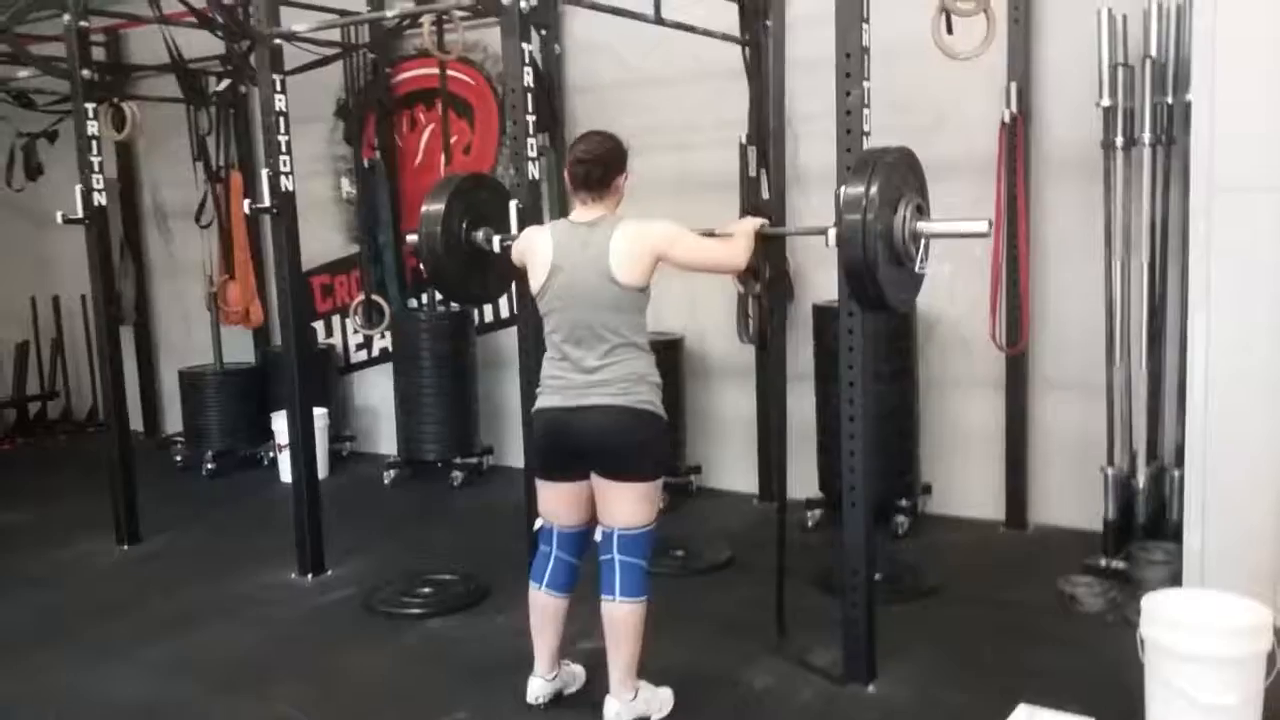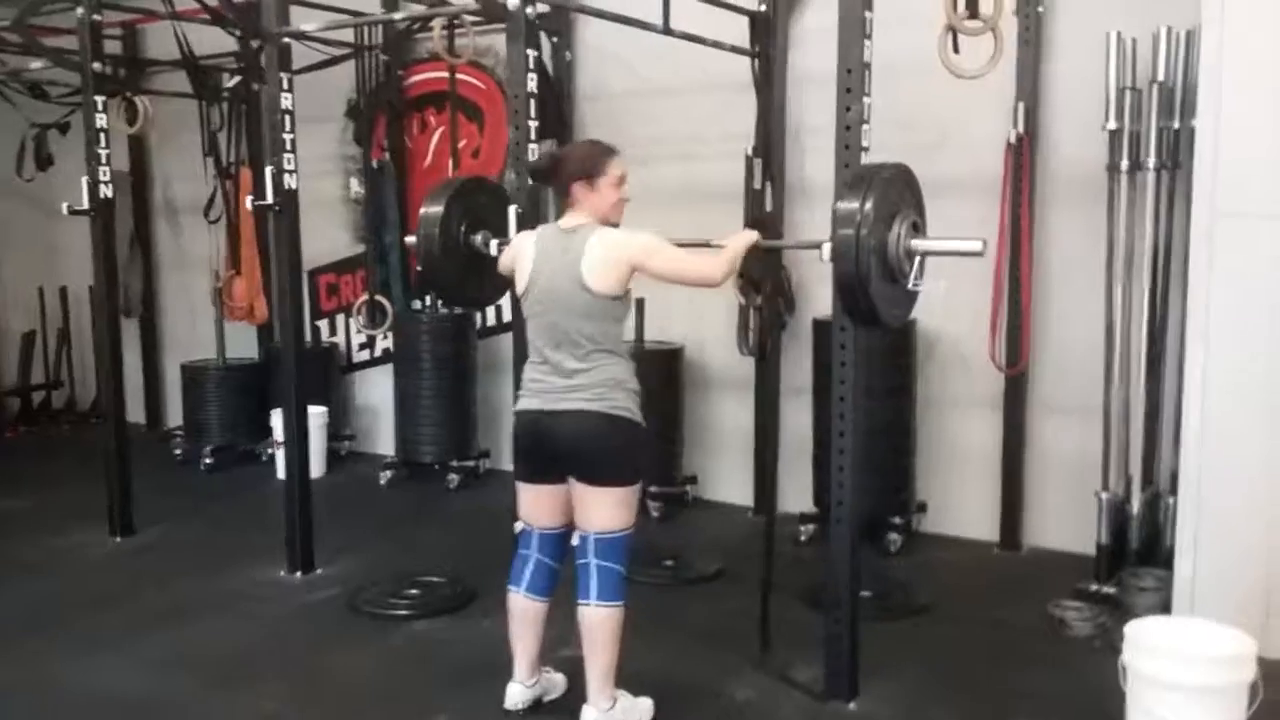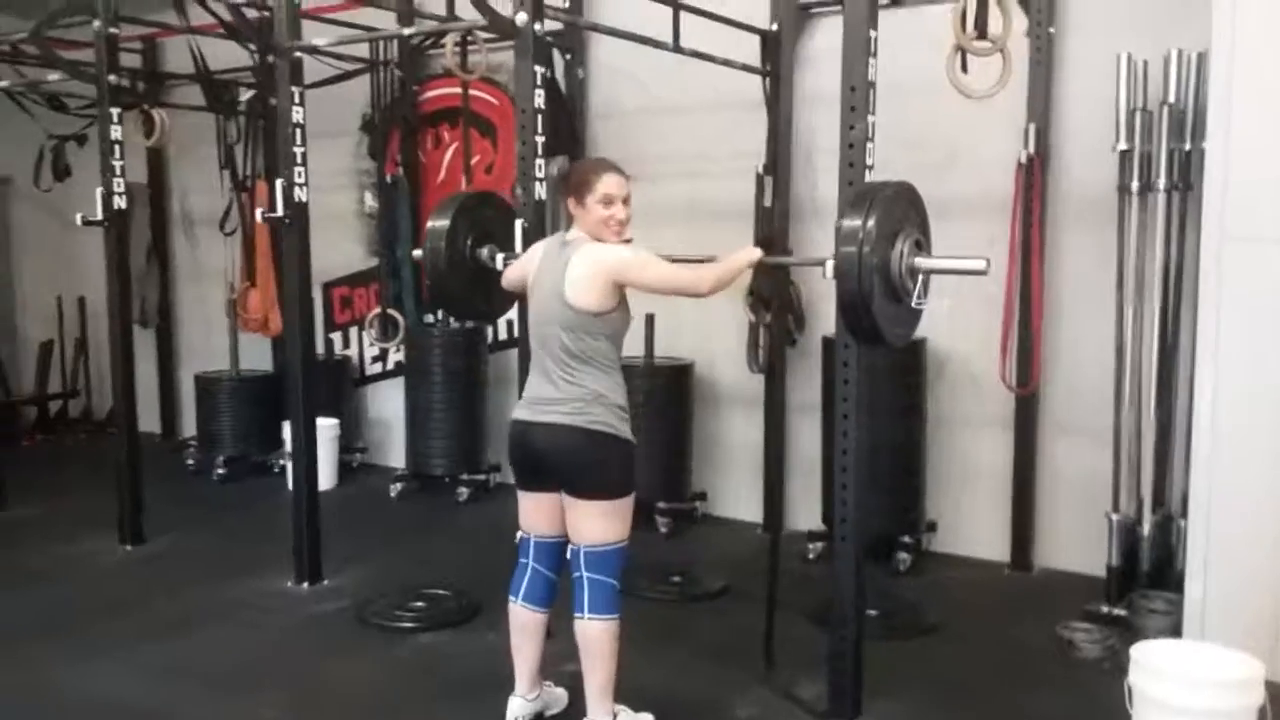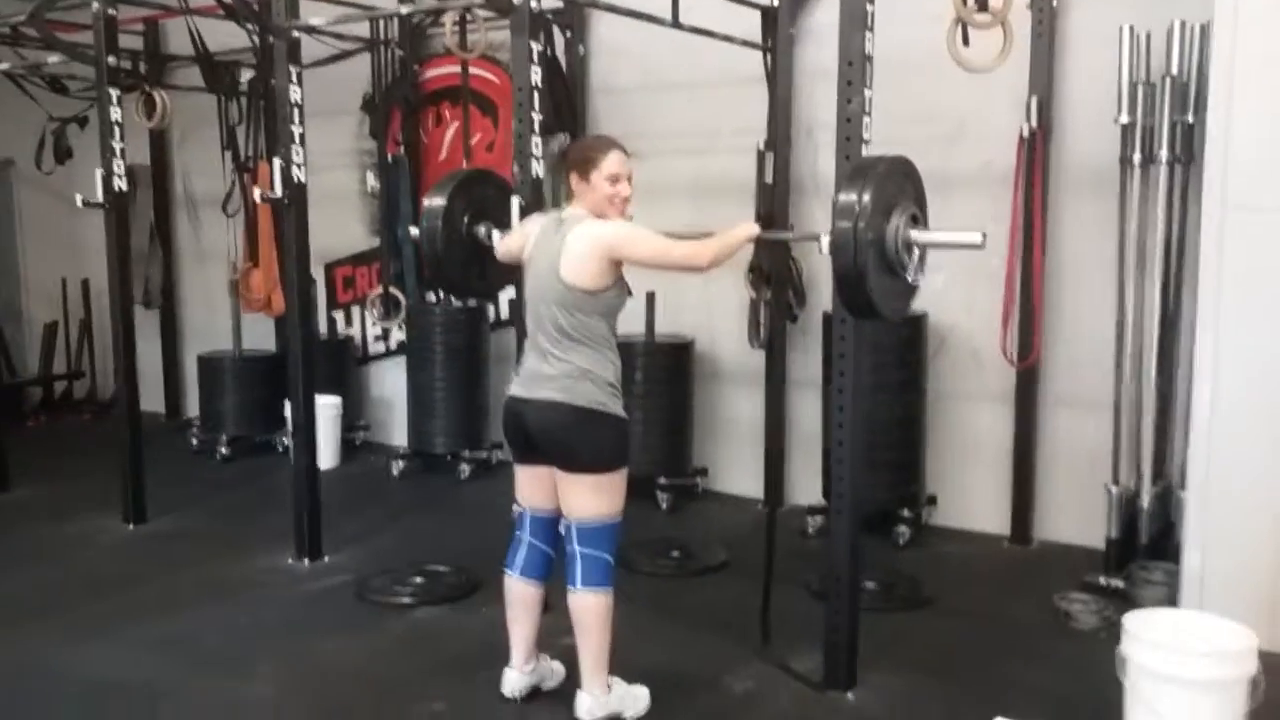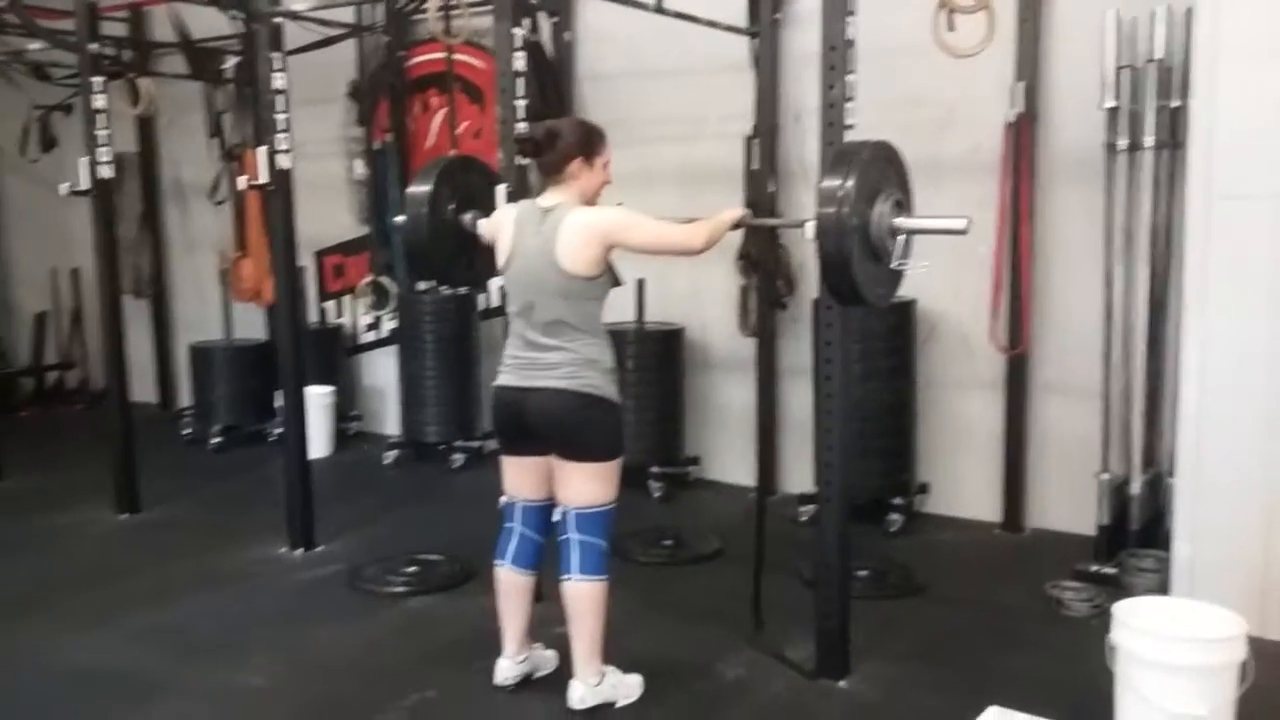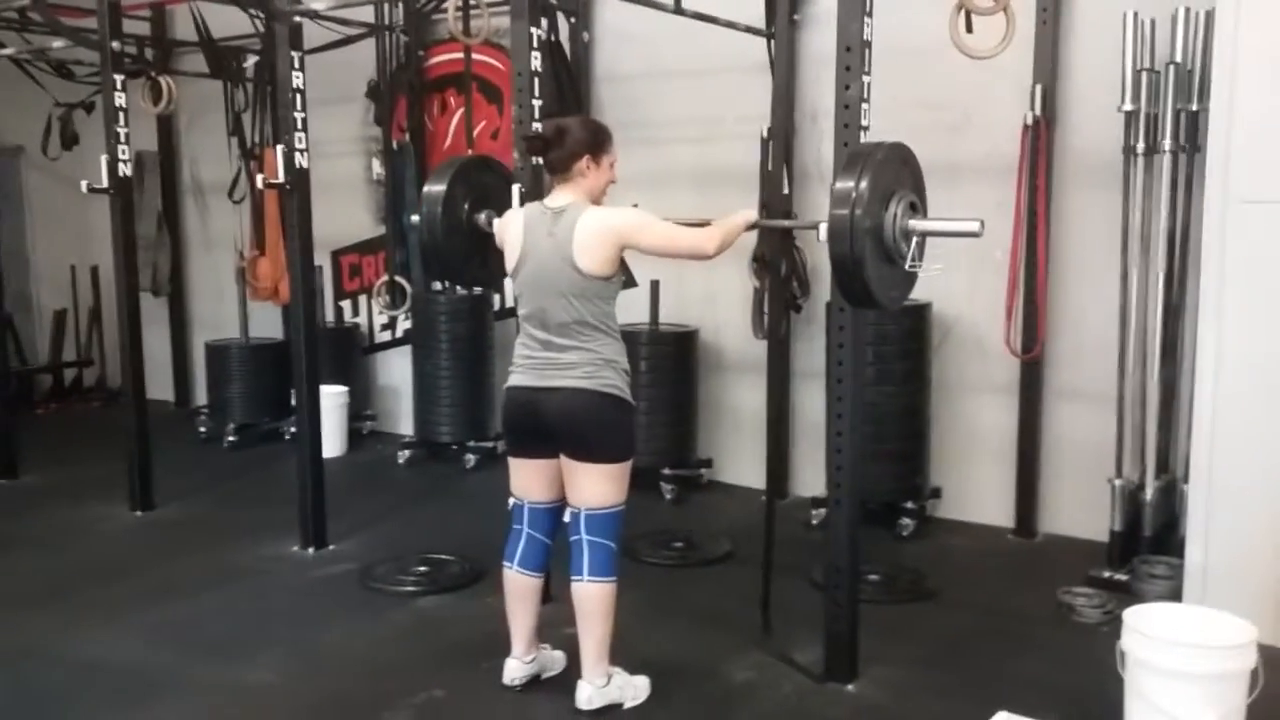
dt=0.2s
person 1, frame 1
left shoulder: (537, 242)
right shoulder: (642, 237)
left elbow: (510, 250)
right elbow: (733, 259)
right wrist: (747, 227)
left hip: (555, 417)
right hip: (625, 418)
left knee: (556, 546)
right knee: (625, 556)
person 1, frame 2
left shoulder: (527, 246)
right shoulder: (619, 246)
left elbow: (501, 261)
right elbow: (714, 272)
right wrist: (740, 242)
left hip: (535, 420)
right hip: (602, 424)
left knee: (536, 551)
right knee: (601, 562)
person 1, frame 3
left shoulder: (542, 254)
right shoulder: (609, 261)
left elbow: (507, 279)
right elbow: (701, 282)
right wrist: (745, 258)
left hip: (530, 430)
right hip: (588, 437)
left knee: (536, 562)
right knee: (597, 575)
person 1, frame 4
left shoulder: (540, 227)
right shoulder: (606, 237)
left elbow: (501, 249)
right elbow: (699, 256)
right wrist: (744, 232)
left hip: (525, 405)
right hip: (581, 412)
left knee: (532, 536)
right knee: (590, 549)
left ankle: (521, 667)
person 1, frame 5
left shoulder: (510, 220)
right shoulder: (597, 223)
left elbow: (480, 230)
right elbow: (692, 239)
right wrist: (731, 216)
left hip: (515, 393)
right hip: (578, 400)
left knee: (522, 525)
right knee: (586, 537)
left ankle: (514, 656)
right ankle: (590, 679)
person 1, frame 6
left shoulder: (516, 224)
right shoulder: (609, 224)
right elbow: (705, 244)
right wrist: (743, 219)
left hip: (525, 396)
right hip: (591, 401)
left knee: (529, 527)
right knee: (594, 538)
left ankle: (521, 656)
right ankle: (597, 681)
